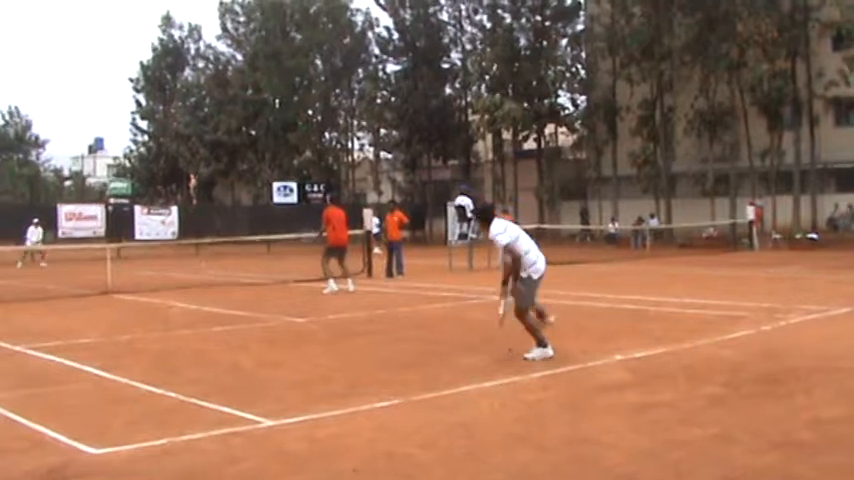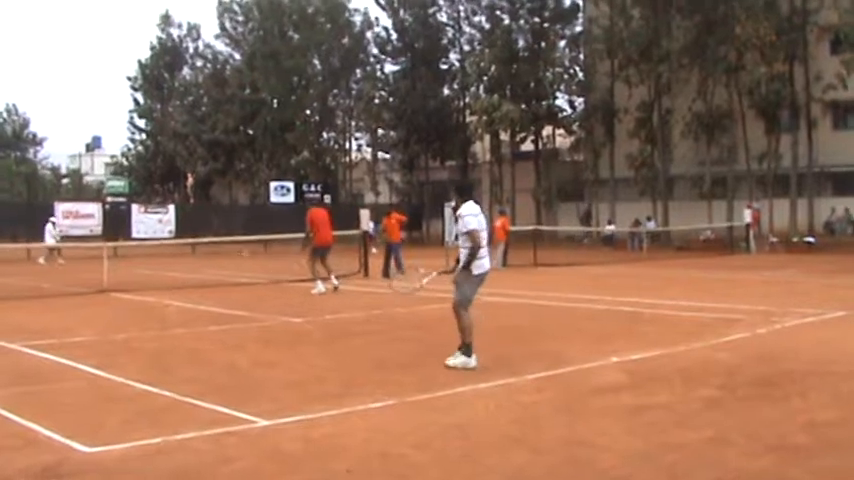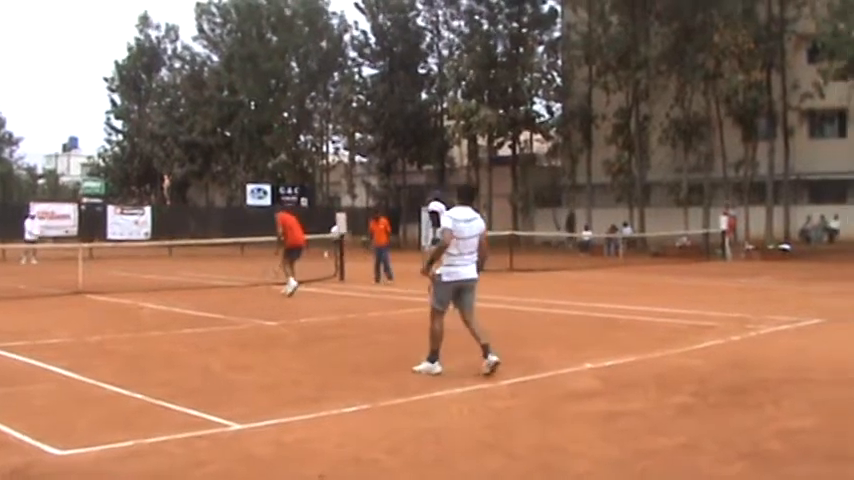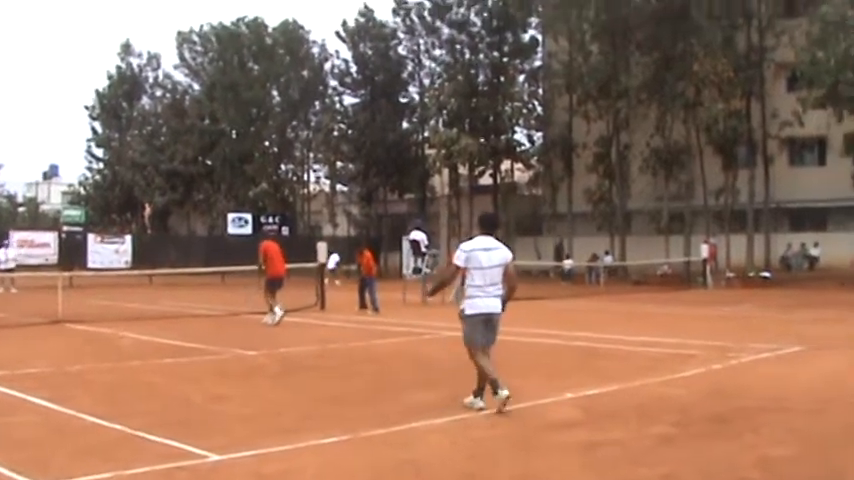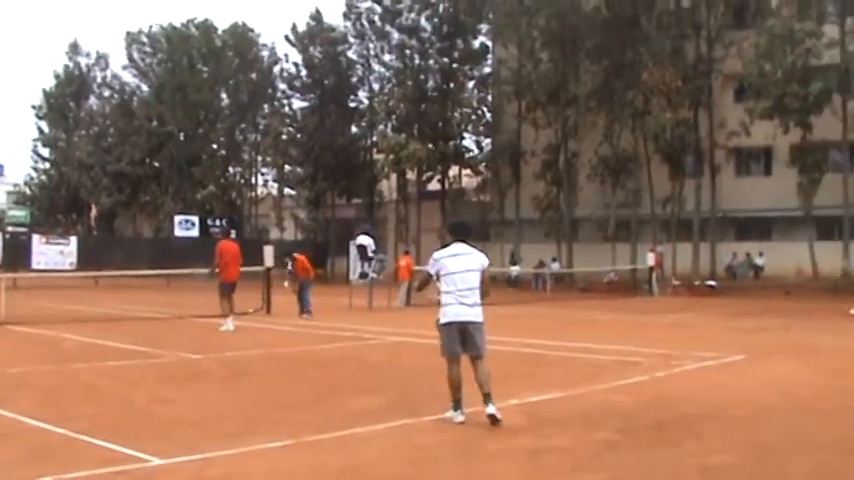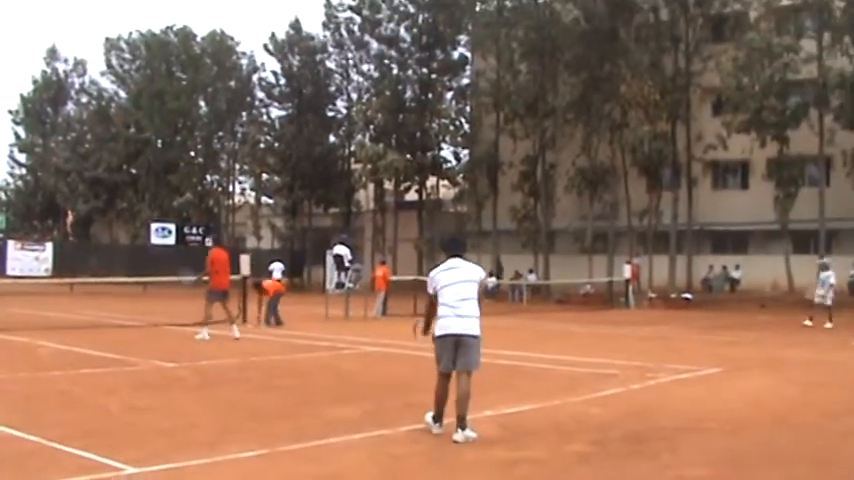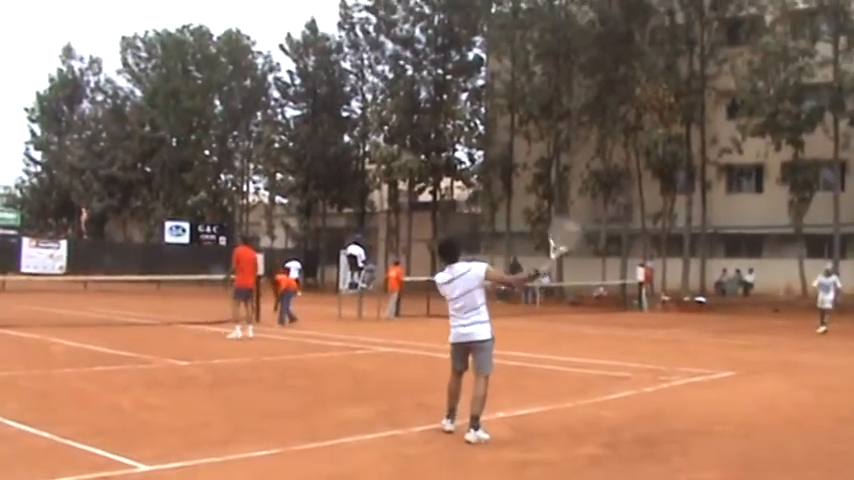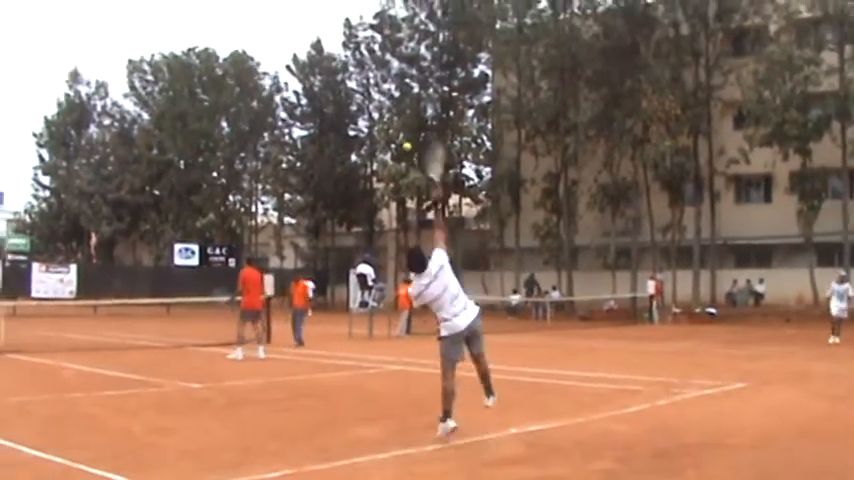
dt=0.5s
person 1, frame 1
left shoulder: (497, 233)
right shoulder: (501, 224)
left elbow: (516, 255)
left wrist: (510, 282)
right wrist: (505, 283)
left hip: (531, 271)
right hip: (537, 263)
left knee: (520, 312)
right knee: (517, 294)
left ankle: (543, 347)
right ankle: (543, 317)
person 1, frame 2
left shoulder: (466, 214)
right shoulder: (475, 210)
left elbow: (477, 244)
left wrist: (463, 269)
right wrist: (458, 264)
left hip: (474, 268)
right hip: (480, 266)
left knee: (459, 308)
right knee: (462, 307)
left ankle: (467, 355)
right ankle: (467, 351)
person 1, frame 3
left shoulder: (449, 216)
right shoulder: (479, 220)
left elbow: (444, 242)
right elbow: (483, 253)
left wrist: (429, 263)
right wrist: (476, 272)
left hip: (448, 275)
right hip: (469, 275)
left knee: (437, 316)
right knee: (469, 317)
left ankle: (433, 361)
right ankle: (488, 355)
person 1, frame 4
left shoulder: (467, 248)
right shoulder: (504, 251)
left elbow: (448, 276)
right elbow: (512, 285)
left wrist: (433, 290)
right wrist: (503, 303)
left hip: (473, 307)
right hip: (494, 307)
left knee: (476, 353)
right knee: (483, 351)
left ankle: (499, 390)
right ankle: (477, 397)
person 1, frame 5
left shoulder: (439, 256)
right shoulder: (480, 257)
left elbow: (423, 283)
right elbow: (485, 291)
left wrist: (416, 289)
left hip: (449, 315)
right hip: (474, 315)
left knee: (453, 362)
right knee: (479, 360)
left ankle: (457, 410)
right ankle: (489, 404)
person 1, frame 6
left shoulder: (435, 273)
right shoulder: (477, 271)
left elbow: (431, 307)
left wrist: (426, 327)
left hip: (444, 328)
right hip: (470, 328)
left knee: (443, 376)
right knee: (464, 377)
left ankle: (436, 421)
right ankle: (461, 428)
person 1, frame 7
left shoulder: (440, 279)
right shoulder: (477, 269)
right elbow: (510, 281)
right wrist: (532, 275)
left hip: (458, 334)
right hip: (481, 333)
left knee: (456, 374)
right knee: (481, 378)
left ankle: (449, 419)
right ankle: (474, 428)
person 1, frame 8
left shoulder: (416, 291)
right shoulder: (438, 262)
right elbow: (440, 231)
right wrist: (437, 203)
left hip: (451, 329)
right hip: (471, 316)
left knee: (447, 375)
right knee: (479, 359)
left ankle: (447, 419)
right ankle: (489, 393)
